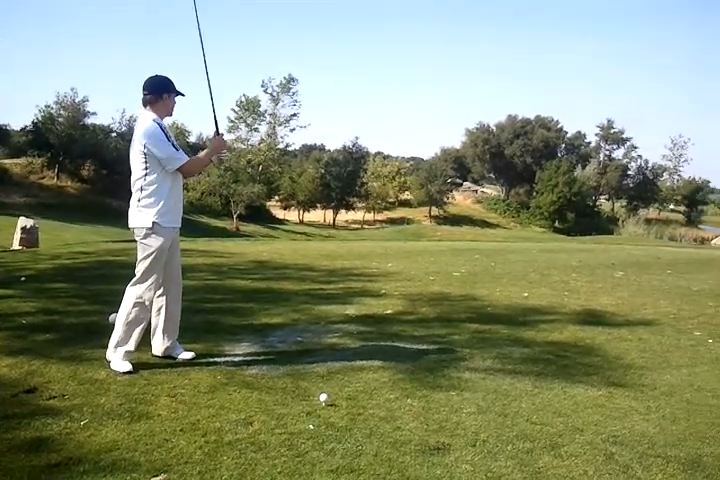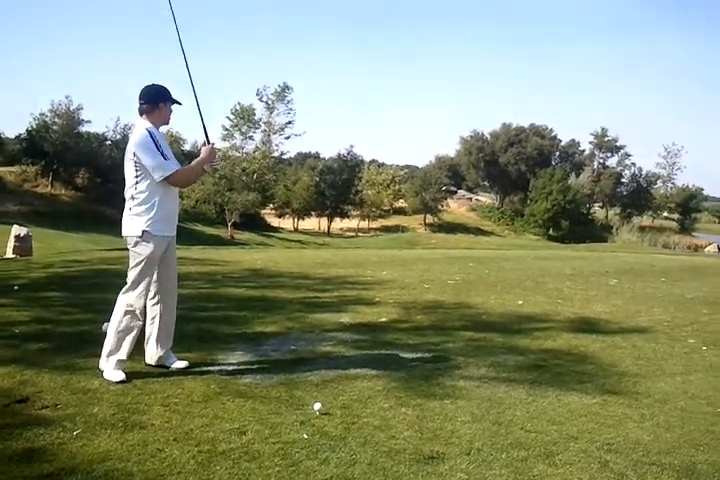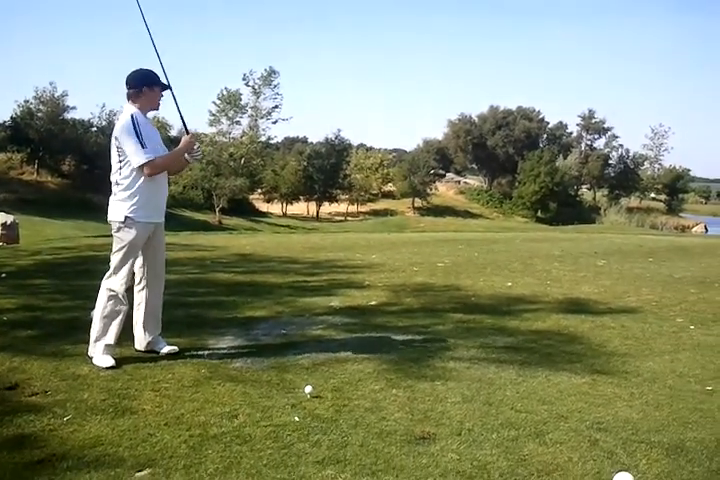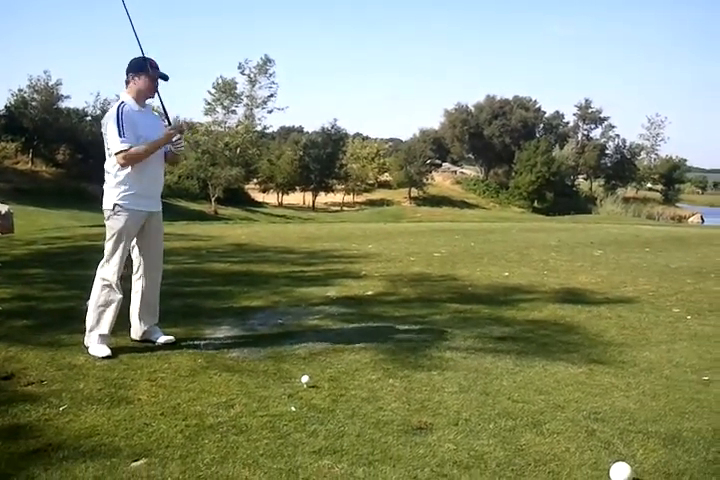
dt=0.2s
person 1, frame 1
left shoulder: (152, 127)
right shoulder: (153, 129)
left elbow: (179, 170)
right elbow: (187, 168)
left wrist: (208, 156)
right wrist: (212, 149)
left hip: (165, 221)
right hip: (154, 221)
left knee: (170, 284)
right knee: (145, 286)
left ankle: (165, 343)
right ankle: (118, 350)
person 1, frame 2
left shoulder: (153, 137)
right shoulder: (146, 137)
left elbow: (176, 180)
right elbow: (175, 179)
left wrist: (203, 166)
right wrist: (203, 159)
left hip: (163, 230)
right hip: (147, 230)
left knee: (165, 292)
right knee: (135, 295)
left ankle: (159, 352)
right ankle: (111, 360)
person 1, frame 3
left shoulder: (145, 124)
right shoulder: (130, 123)
left elbow: (165, 169)
right elbow: (150, 168)
left wrist: (186, 157)
right wrist: (181, 148)
left hip: (153, 216)
right hip: (132, 215)
left knee: (153, 278)
right knee: (118, 280)
left ankle: (148, 337)
right ankle: (100, 346)
person 1, frame 4
left shoulder: (154, 116)
right shoulder: (120, 112)
left elbow: (166, 159)
right elbow: (125, 158)
left wrist: (175, 148)
right wrist: (162, 140)
left hip: (151, 205)
right hip: (125, 204)
left knee: (150, 268)
right knee: (112, 270)
left ankle: (144, 326)
right ankle: (95, 335)
